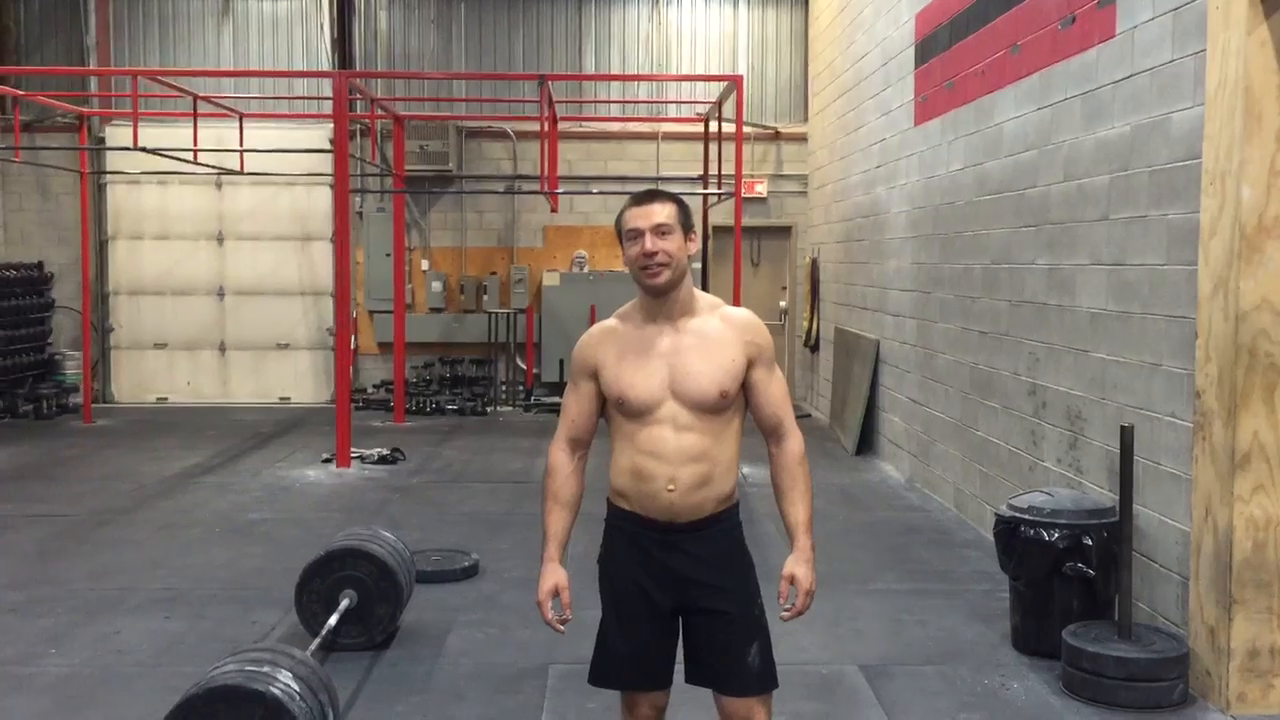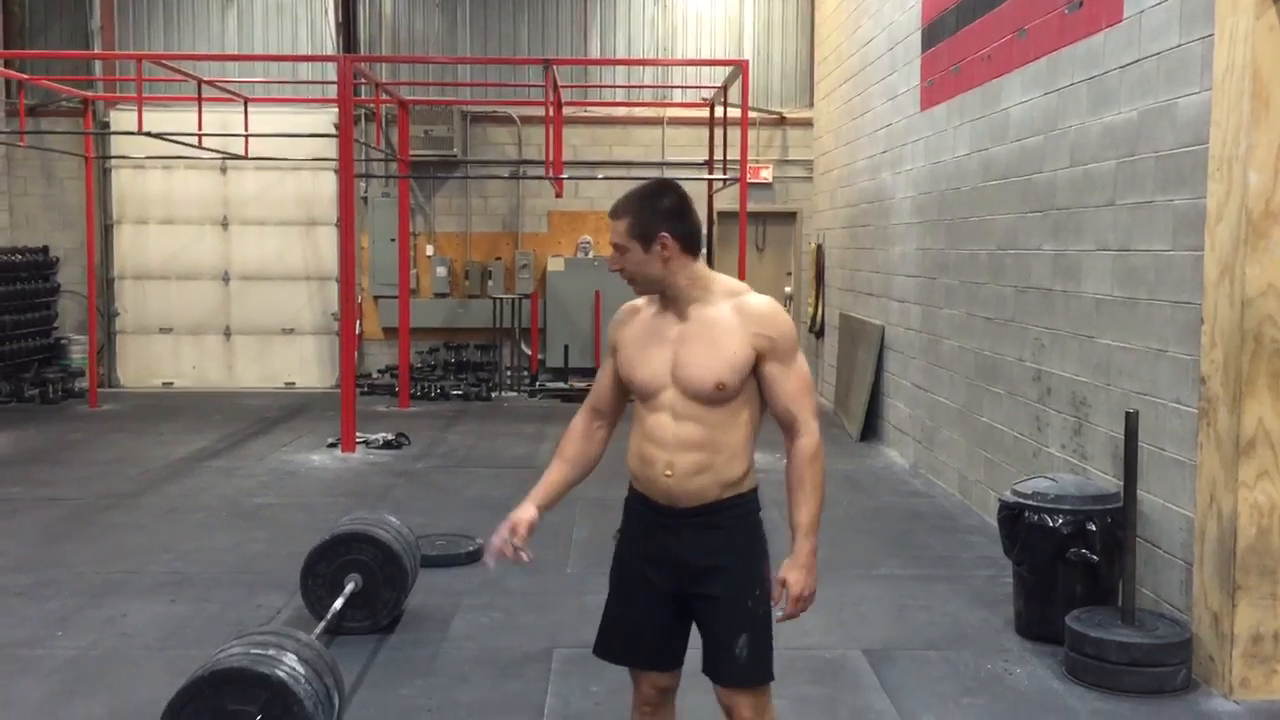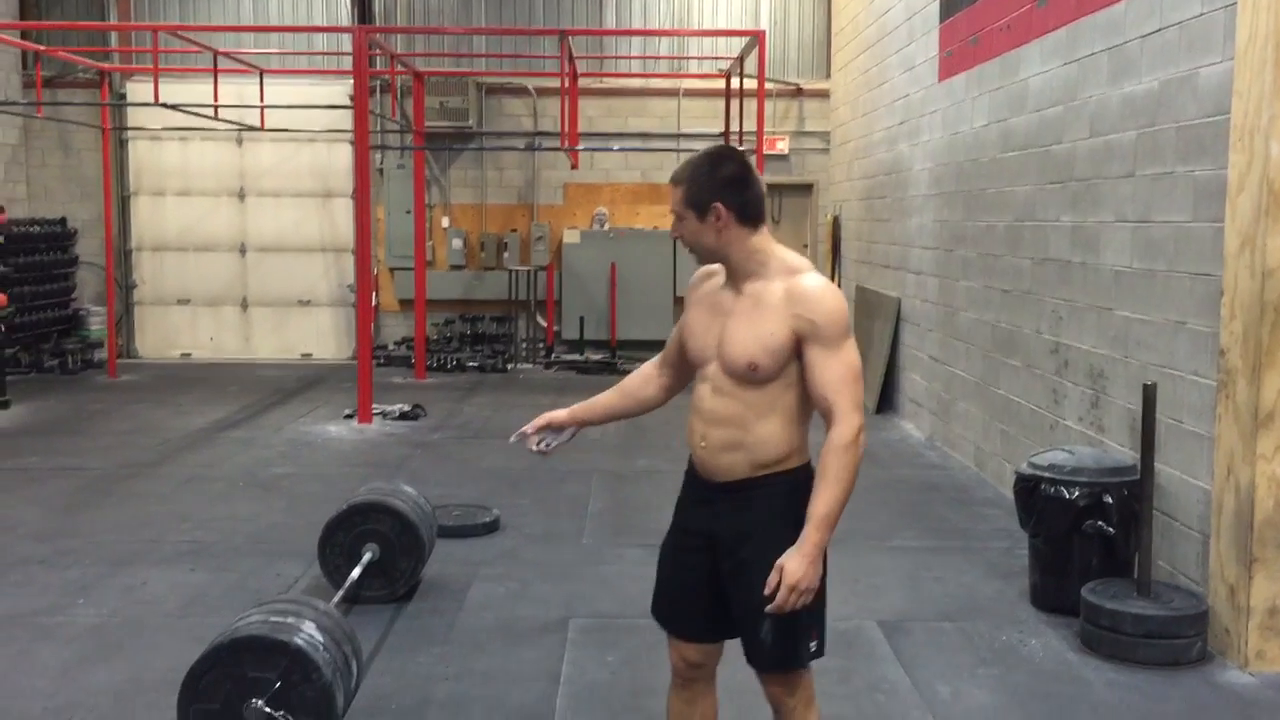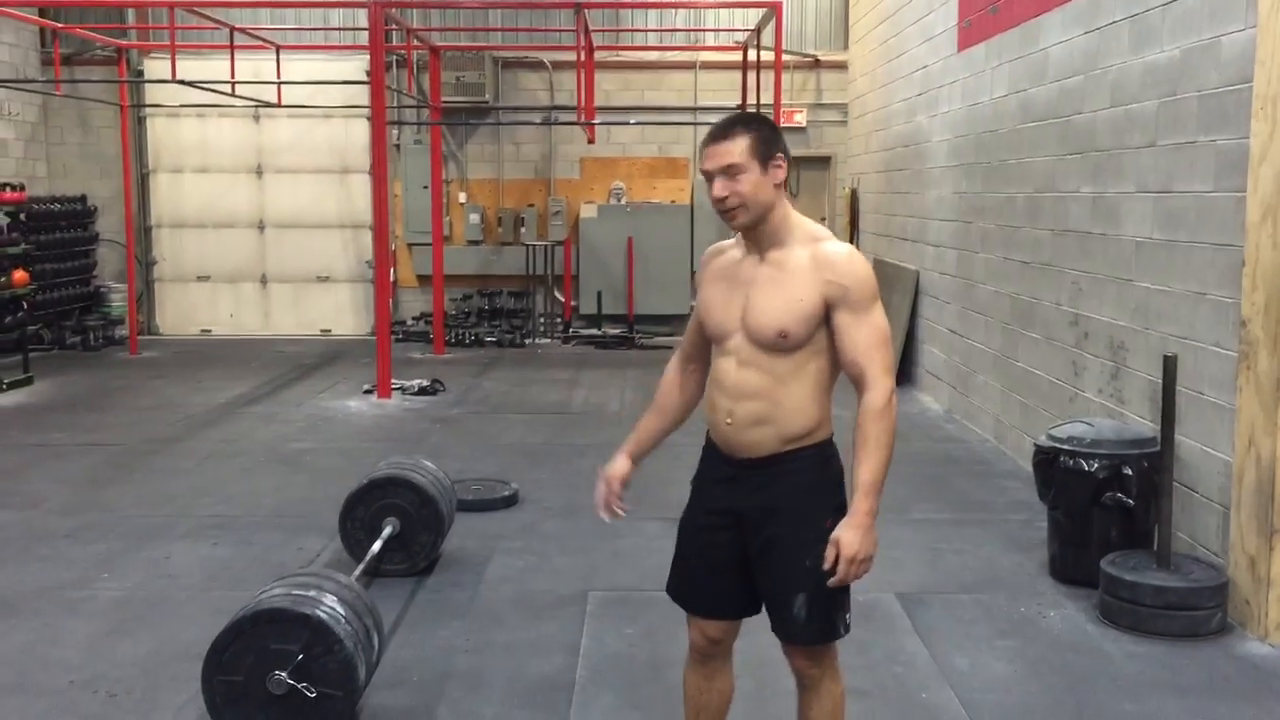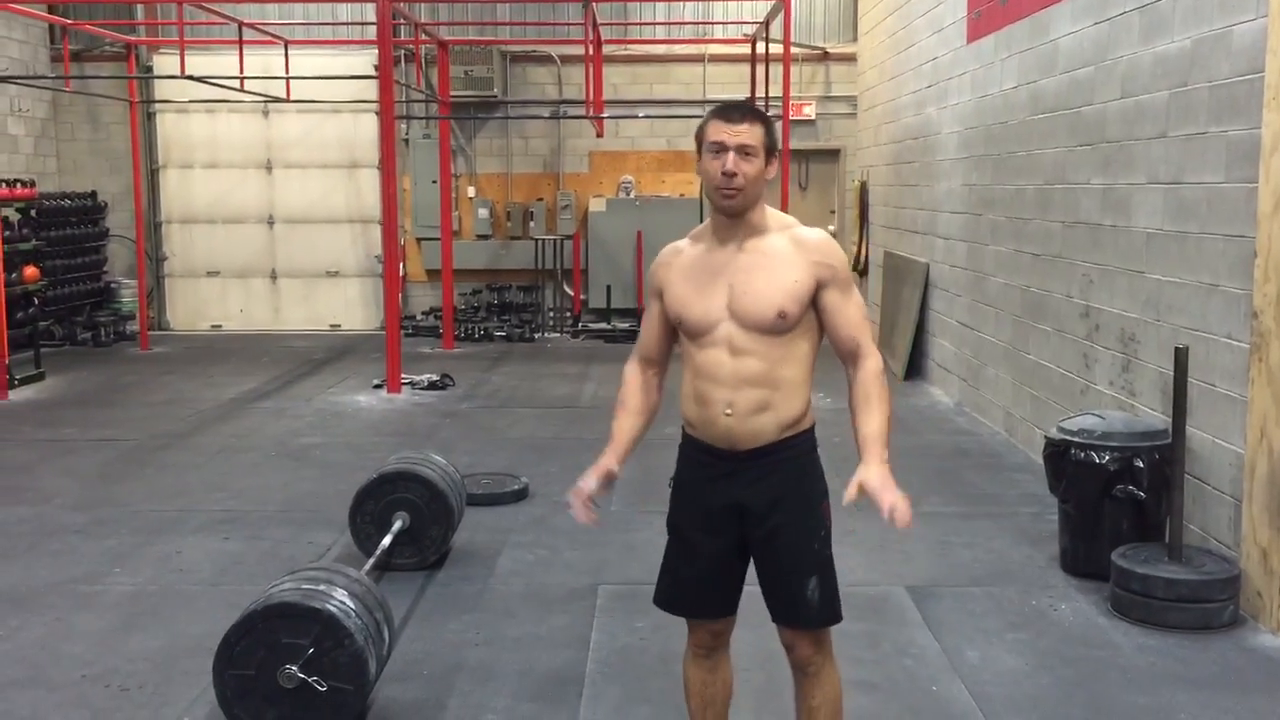
dt=0.4s
person 1, frame 1
left shoulder: (743, 331)
right shoulder: (599, 343)
left elbow: (784, 439)
right elbow: (569, 450)
left wrist: (801, 546)
right wrist: (552, 556)
left hip: (716, 541)
right hip: (631, 543)
person 1, frame 2
left shoulder: (758, 318)
right shoulder: (629, 320)
left elbow: (804, 434)
right elbow: (596, 419)
left wrist: (803, 549)
right wrist: (535, 503)
left hip: (727, 530)
right hip: (646, 525)
person 1, frame 3
left shoulder: (811, 299)
right shoulder: (704, 285)
left elbow: (846, 425)
right elbow: (666, 372)
left wrist: (811, 543)
right wrist: (574, 416)
left hip: (772, 504)
right hip: (699, 497)
right knee: (689, 663)
person 1, frame 4
left shoulder: (836, 266)
right shoulder: (715, 262)
left elbow: (877, 391)
left wrist: (862, 512)
right wrist: (630, 452)
left hip: (797, 481)
right hip: (718, 473)
left knee: (810, 656)
right knee: (705, 639)
person 1, frame 5
left shoulder: (814, 251)
right shoulder: (671, 263)
left elbow: (862, 357)
right elbow: (646, 366)
left wrist: (874, 459)
right wrist: (611, 459)
left hip: (786, 468)
right hip: (701, 469)
left knee: (807, 643)
right knee: (705, 635)
